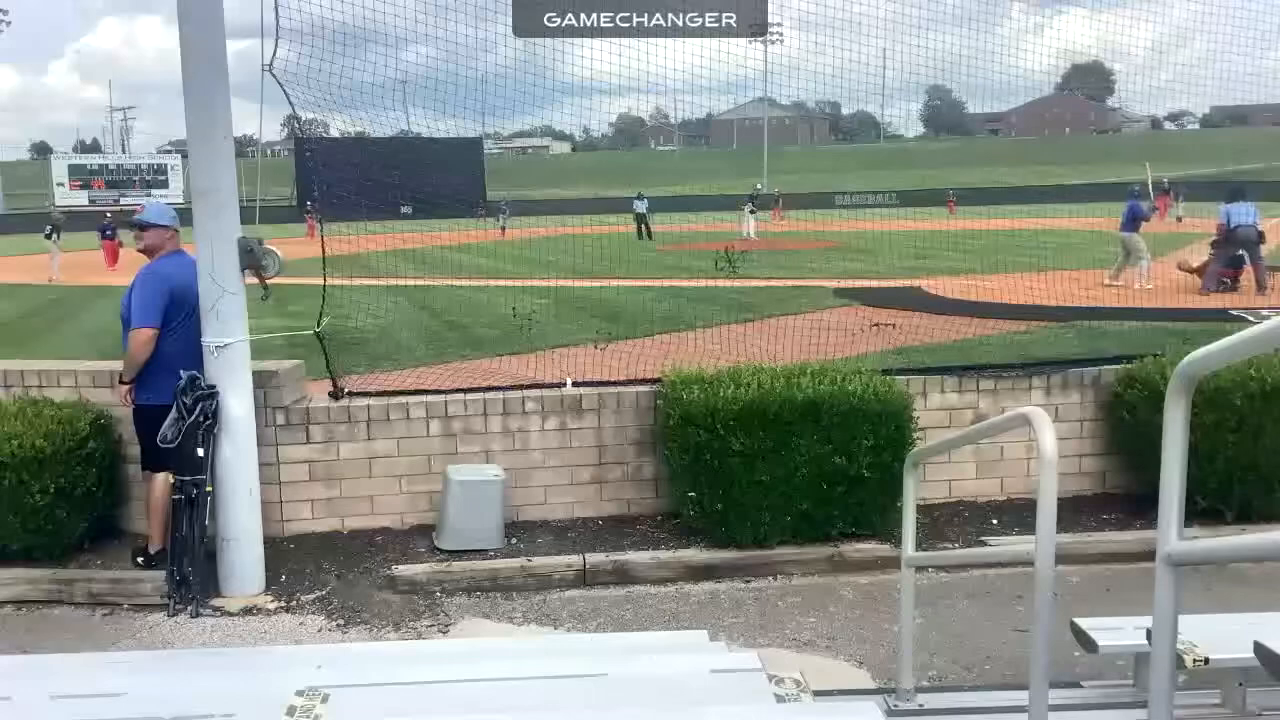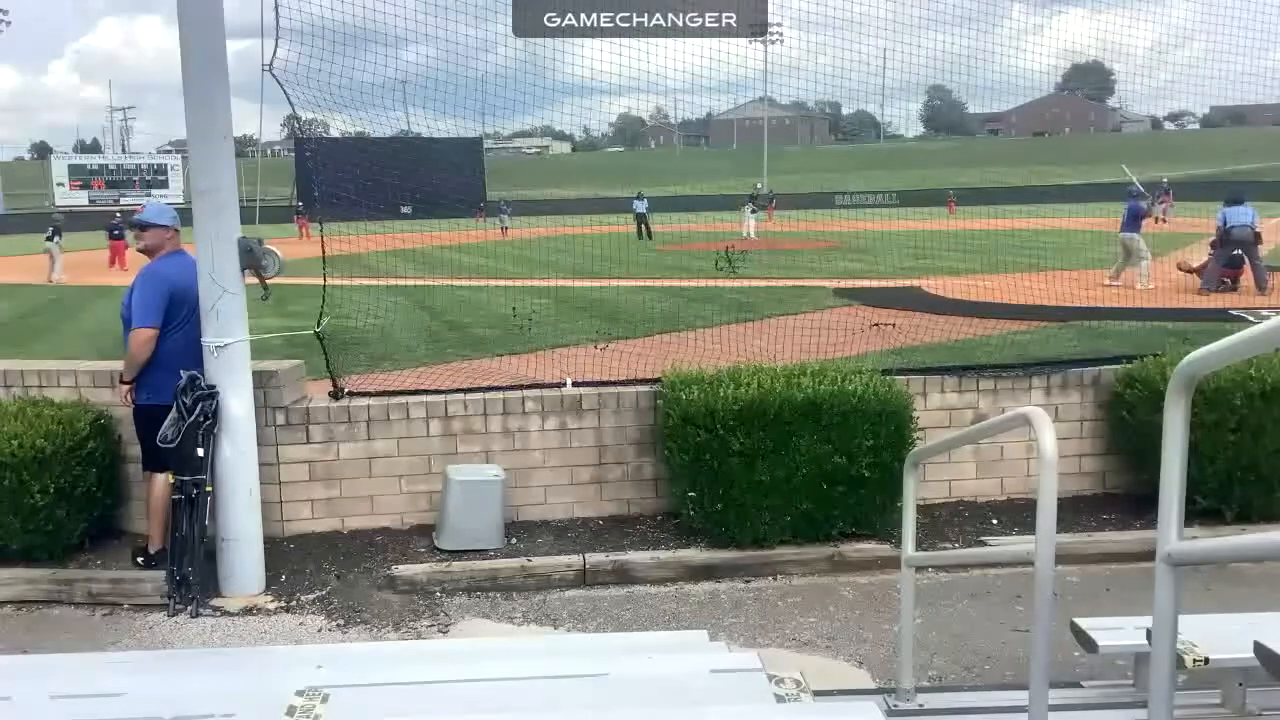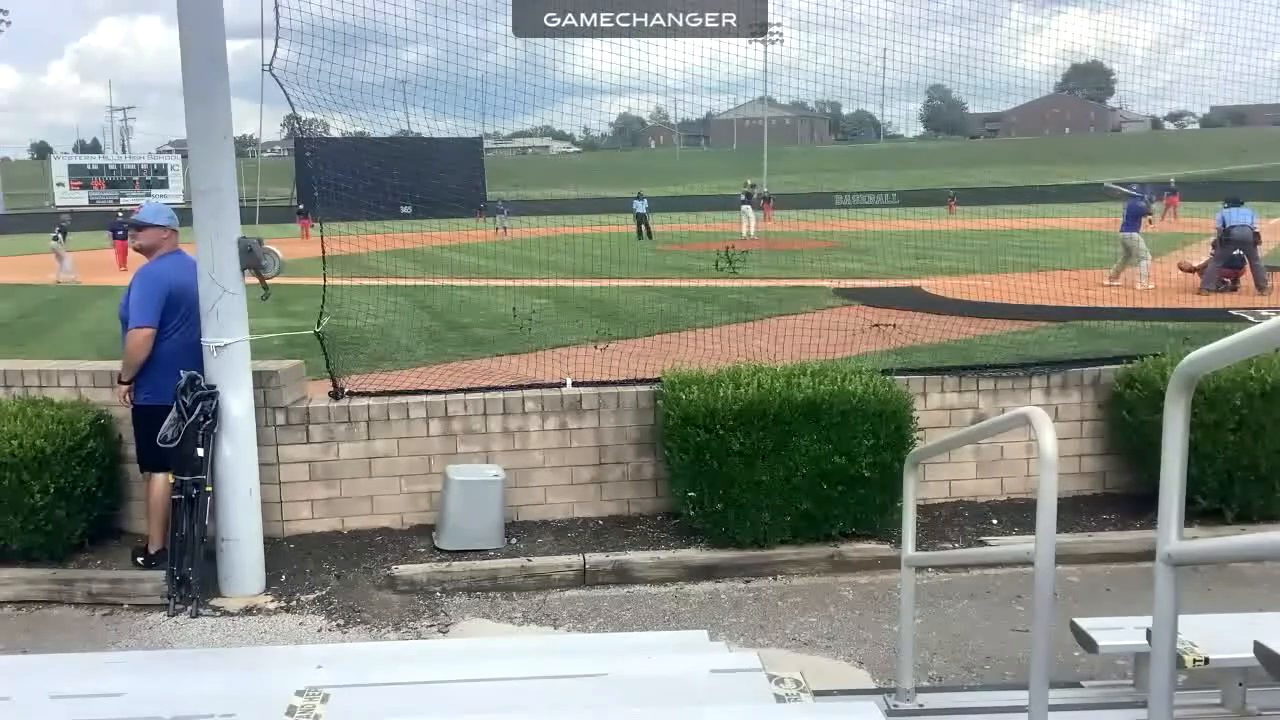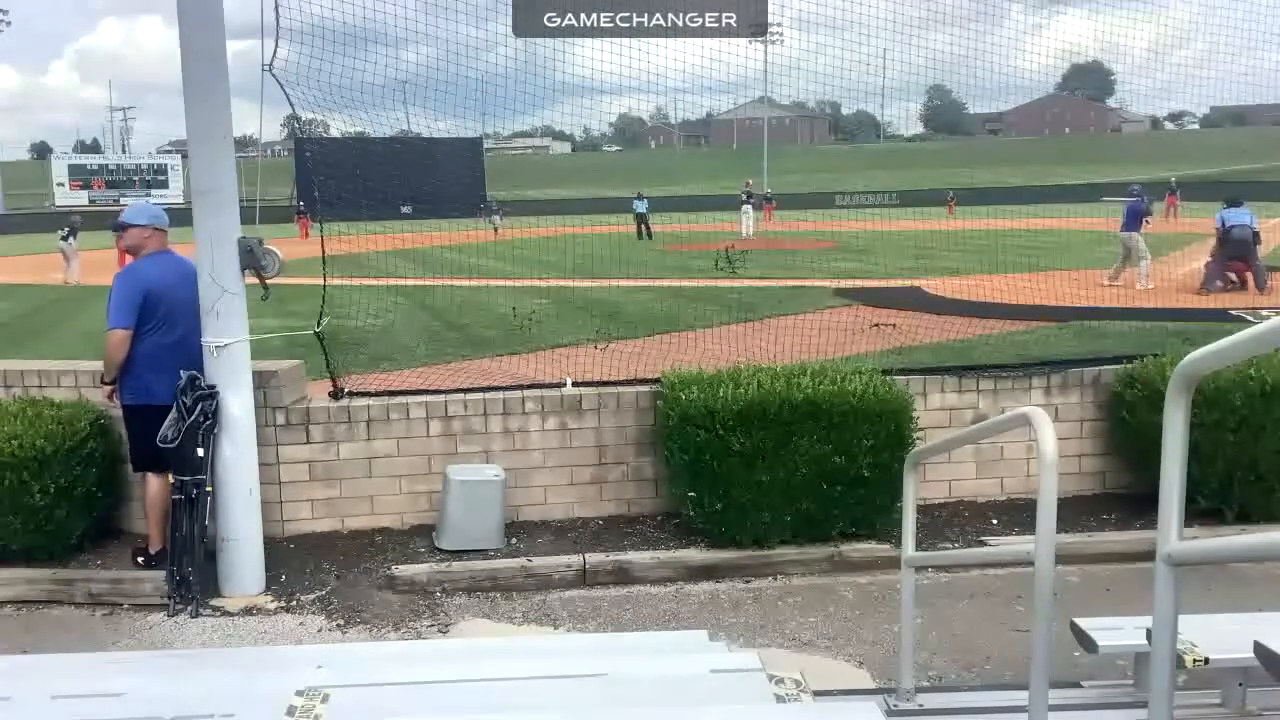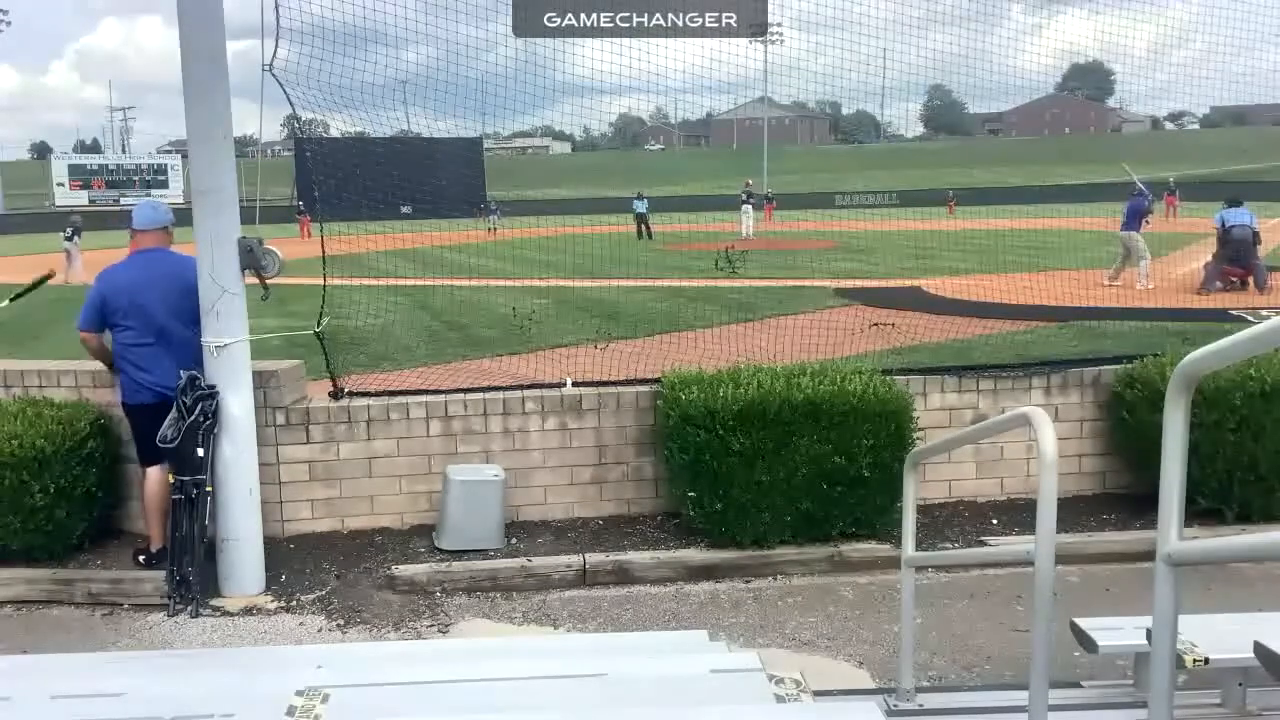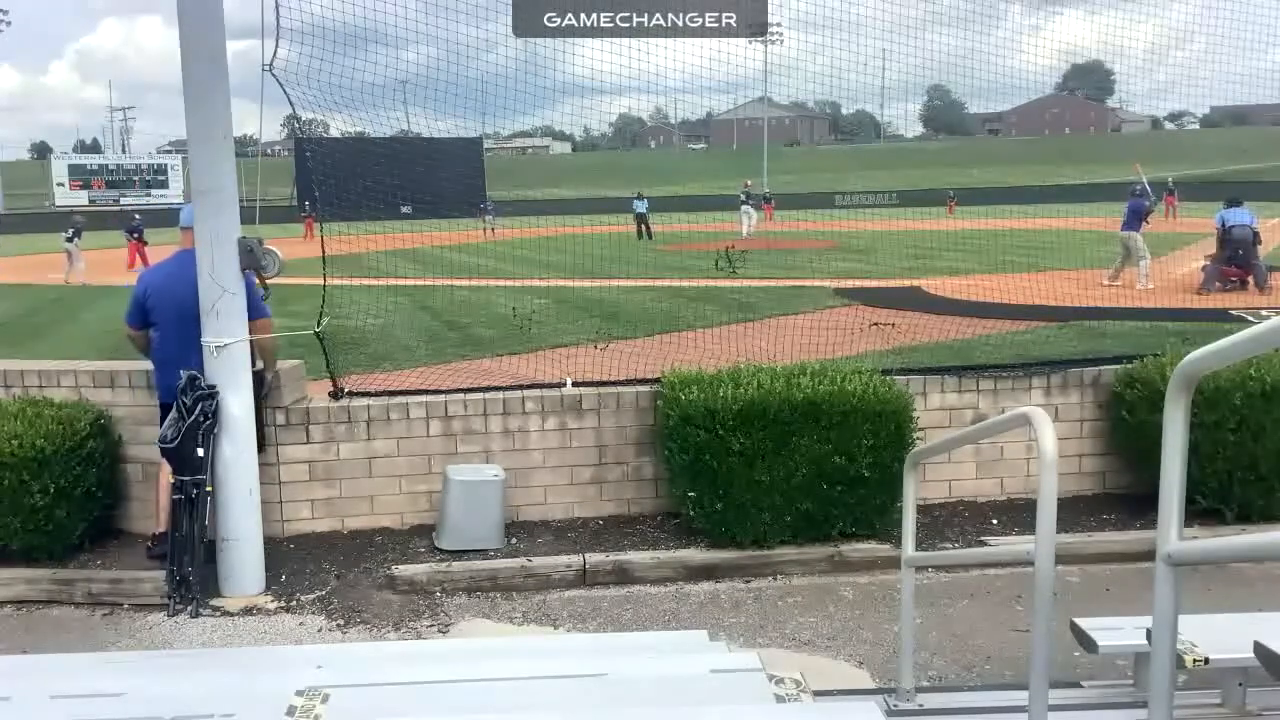
dt=0.7s
person 1, frame 1
left shoulder: (154, 275)
right shoulder: (194, 268)
left elbow: (144, 336)
left wrist: (126, 378)
left hip: (158, 390)
left knee: (159, 468)
left ankle: (156, 549)
person 1, frame 2
left shoulder: (155, 274)
right shoulder: (195, 268)
left elbow: (145, 335)
left wrist: (127, 378)
left hip: (158, 390)
left knee: (160, 468)
left ankle: (155, 549)
person 1, frame 3
left shoulder: (152, 274)
right shoulder: (194, 268)
left elbow: (142, 335)
left wrist: (125, 378)
left hip: (156, 390)
left knee: (159, 469)
left ankle: (155, 548)
person 1, frame 4
left shoulder: (132, 276)
right shoulder: (192, 271)
left elbow: (119, 336)
left wrist: (109, 378)
left hip: (146, 392)
left knee: (155, 470)
left ankle: (155, 549)
person 1, frame 5
left shoulder: (109, 279)
right shoulder: (194, 269)
left elbow: (88, 336)
left wrist: (114, 362)
right wrist: (209, 366)
left hip: (142, 391)
left knee: (156, 466)
left ankle: (156, 548)
person 1, frame 6
left shoulder: (151, 276)
left elbow: (134, 332)
right elbow: (261, 327)
right wrist: (269, 366)
left hip: (173, 390)
left ankle: (161, 533)
